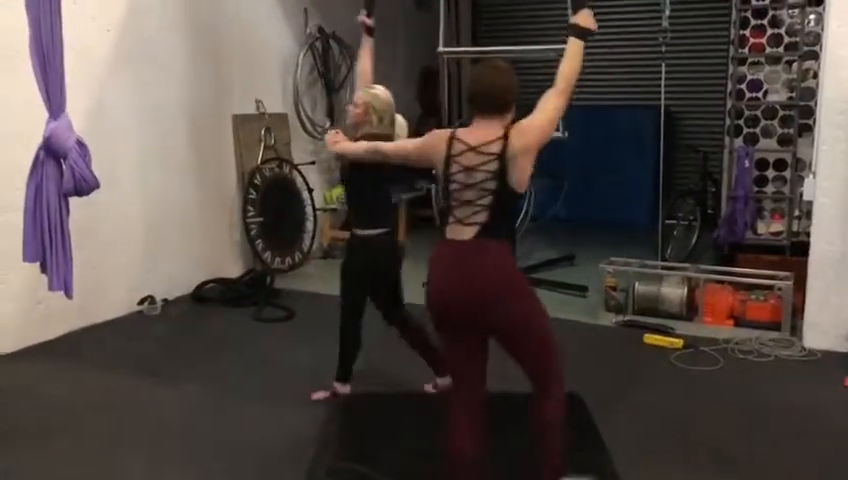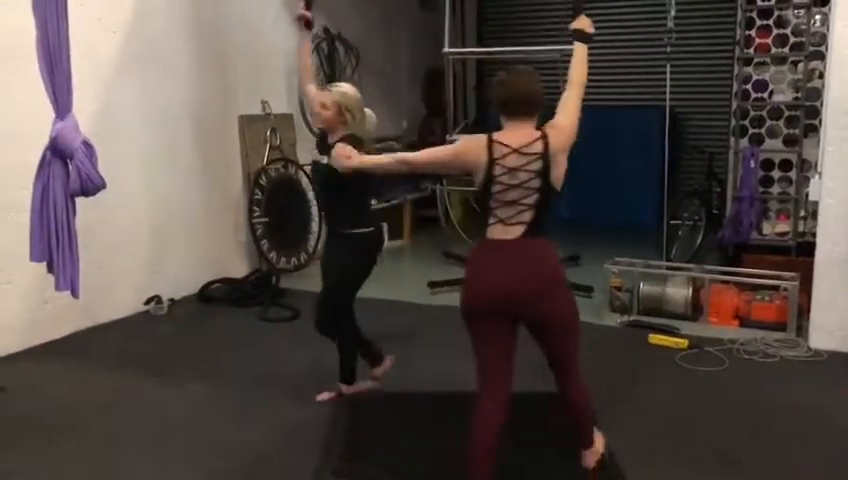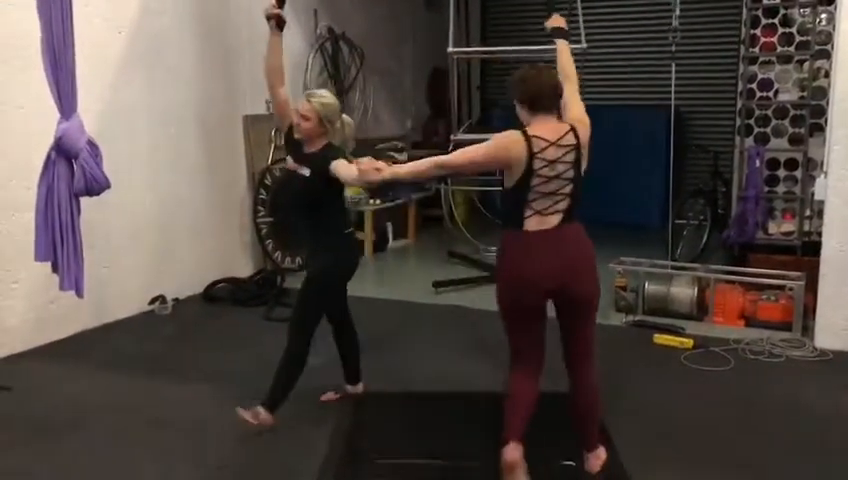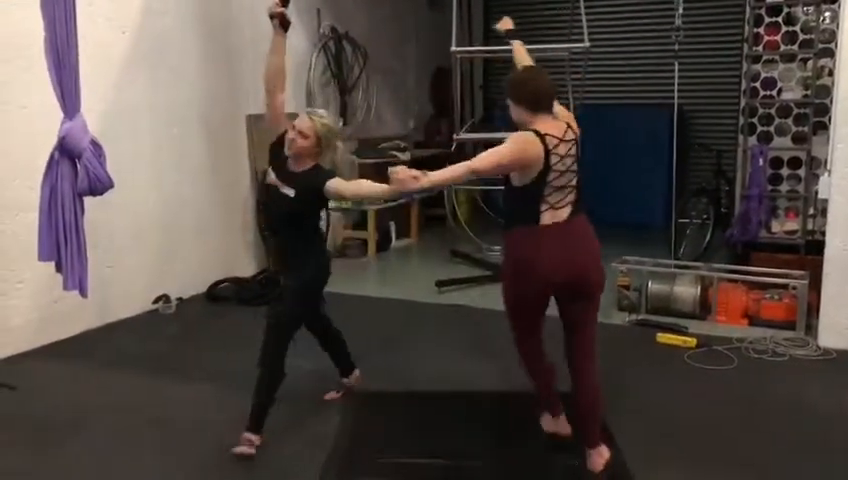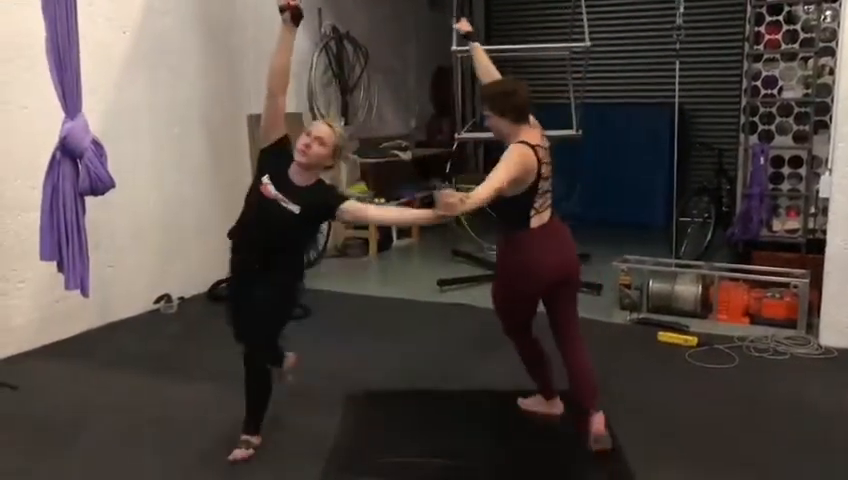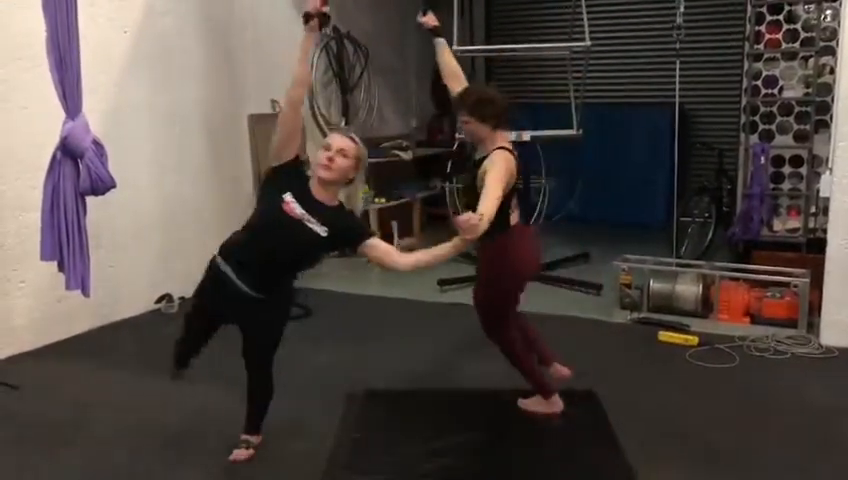
dt=0.2s
person 1, frame 1
left shoulder: (442, 143)
right shoulder: (520, 142)
left elbow: (383, 149)
right elbow: (560, 90)
left wrist: (346, 146)
right wrist: (579, 32)
left hip: (446, 273)
right hip: (494, 275)
left knee: (465, 393)
right knee: (549, 381)
person 1, frame 2
left shoulder: (476, 148)
right shoulder: (556, 141)
left elbow: (408, 160)
right elbow: (574, 90)
left wrist: (358, 162)
right wrist: (581, 38)
left hip: (486, 271)
right hip: (537, 271)
left knee: (492, 388)
right knee: (567, 373)
person 1, frame 3
left shoulder: (512, 144)
right shoulder: (579, 132)
left elbow: (445, 163)
right elbow: (570, 83)
left wrist: (388, 172)
right wrist: (560, 35)
left hip: (522, 258)
right hip: (573, 255)
left knee: (525, 363)
right knee: (581, 364)
person 1, frame 4
left shoulder: (525, 144)
right shoulder: (569, 125)
left elbow: (475, 167)
right elbow: (537, 81)
left wrist: (423, 180)
right wrist: (513, 37)
left hip: (532, 253)
right hip: (580, 247)
left knee: (528, 340)
right knee: (583, 354)
left ankle: (555, 416)
right ankle: (594, 449)
person 1, frame 5
left shoulder: (519, 155)
right shoulder: (535, 132)
left elbow: (493, 184)
right elbow: (494, 81)
left wrist: (464, 202)
right wrist: (471, 40)
left hip: (523, 258)
right hip: (558, 248)
left knee: (519, 332)
right knee: (569, 337)
left ankle: (549, 398)
right ankle: (595, 416)
person 1, frame 6
left shoulder: (498, 159)
right shoulder: (493, 139)
left elbow: (491, 197)
right elbow: (456, 81)
left wrist: (478, 222)
right wrist: (437, 36)
left hip: (503, 256)
right hip: (523, 247)
left knee: (498, 328)
right knee: (504, 315)
left ankle: (548, 397)
right ankle: (550, 366)
person 2, frame 1
left shoulder: (373, 146)
right shoulder: (366, 140)
right elbow: (365, 80)
right wrist: (366, 36)
left hip: (374, 244)
right hip: (365, 241)
left knee: (394, 314)
right knee: (351, 313)
left ankle: (442, 372)
right ankle: (345, 382)
person 2, frame 2
left shoulder: (353, 146)
right shoulder: (326, 139)
left elbow: (353, 165)
right elbow: (307, 81)
left hip: (358, 242)
right hip: (338, 240)
left knee: (329, 318)
right knee: (337, 313)
left ankle: (377, 361)
right ankle: (348, 382)
person 2, frame 3
left shoulder: (330, 157)
right shoulder: (294, 142)
left elbow: (351, 173)
right elbow: (276, 84)
left wrist: (366, 174)
left hip: (336, 251)
right hip: (320, 247)
left knee: (299, 328)
right knee: (336, 314)
left ankle: (269, 407)
right ankle: (353, 382)
person 2, frame 4
left shoulder: (319, 180)
right shoulder: (280, 152)
left elbow: (356, 188)
right elbow: (274, 90)
left wrist: (396, 187)
left hip: (307, 267)
right hip: (287, 263)
left knee: (273, 343)
right knee: (314, 321)
left ankle: (253, 430)
right ankle: (350, 374)
person 2, frame 5
left shoulder: (322, 197)
right shoulder: (275, 156)
left elbow: (378, 213)
right elbow: (275, 90)
left wrist: (434, 214)
left hip: (278, 279)
right hip: (244, 262)
left knee: (254, 352)
right knee: (243, 327)
left ankle: (251, 433)
right ankle: (280, 358)
person 2, frame 6
left shoulder: (342, 222)
right shoulder: (286, 173)
left elbow: (401, 260)
right elbow: (295, 100)
left wrist: (456, 246)
left hip: (268, 299)
right hip: (223, 277)
left knee: (259, 366)
right knee: (194, 337)
left ankle: (251, 434)
right ankle: (180, 361)
